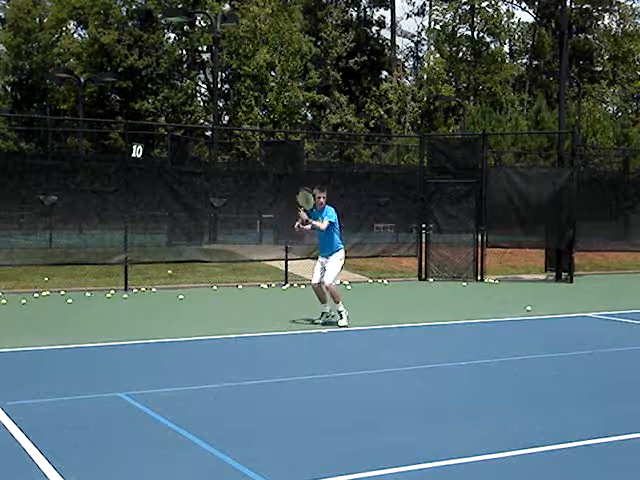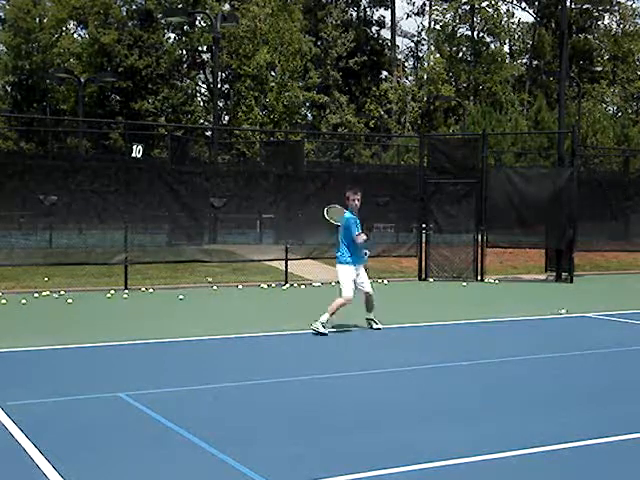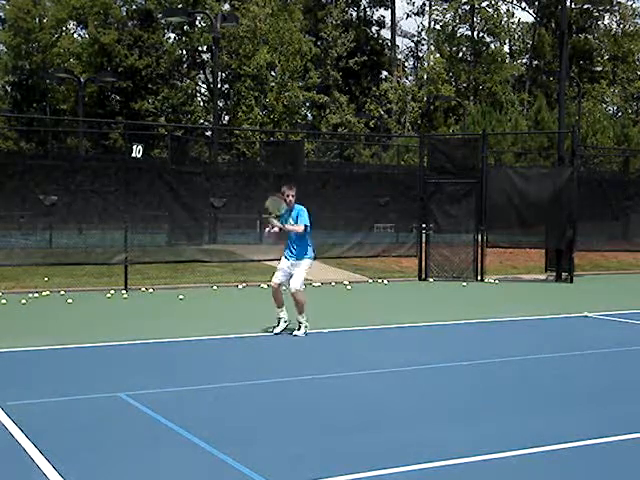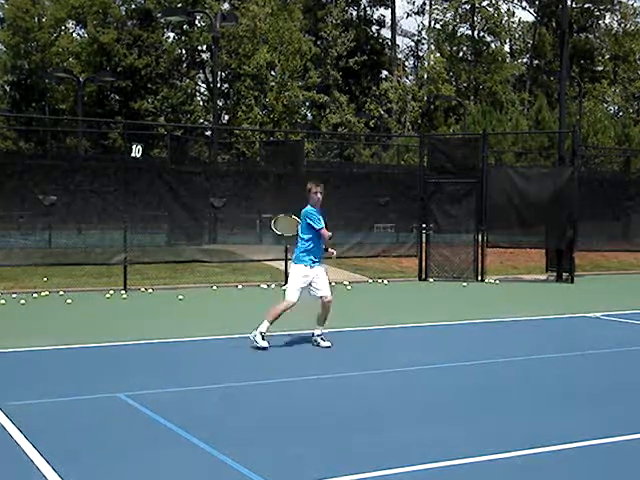
dt=1s
person 1, frame 1
left shoulder: (330, 211)
right shoulder: (314, 211)
left elbow: (323, 227)
right elbow: (313, 227)
left wrist: (306, 218)
right wrist: (301, 227)
left hip: (336, 253)
right hip: (324, 255)
left knee: (328, 284)
right knee: (315, 283)
left ankle: (342, 312)
right ankle: (327, 312)
person 1, frame 2
left shoulder: (354, 217)
right shoulder: (350, 218)
right elbow: (360, 239)
left wrist: (362, 250)
right wrist: (363, 237)
left hip: (357, 264)
right hip: (346, 264)
left knee: (369, 293)
right knee: (347, 297)
left ankle: (370, 319)
right ankle: (320, 322)
person 1, frame 3
left shoulder: (301, 210)
right shoulder: (284, 213)
left elbow: (300, 229)
left wrist: (281, 225)
right wrist: (272, 228)
left hip: (303, 257)
right hip: (288, 256)
left knee: (295, 289)
right knee: (275, 284)
left ankle: (301, 323)
right ankle: (283, 318)
person 1, frame 4
left shoulder: (318, 214)
right shoulder: (309, 212)
right elbow: (326, 235)
left wrist: (327, 249)
right wrist: (329, 234)
left hip: (317, 265)
right hip: (302, 265)
left knee: (327, 300)
right knee: (290, 301)
left ankle: (318, 333)
right ankle: (260, 332)
